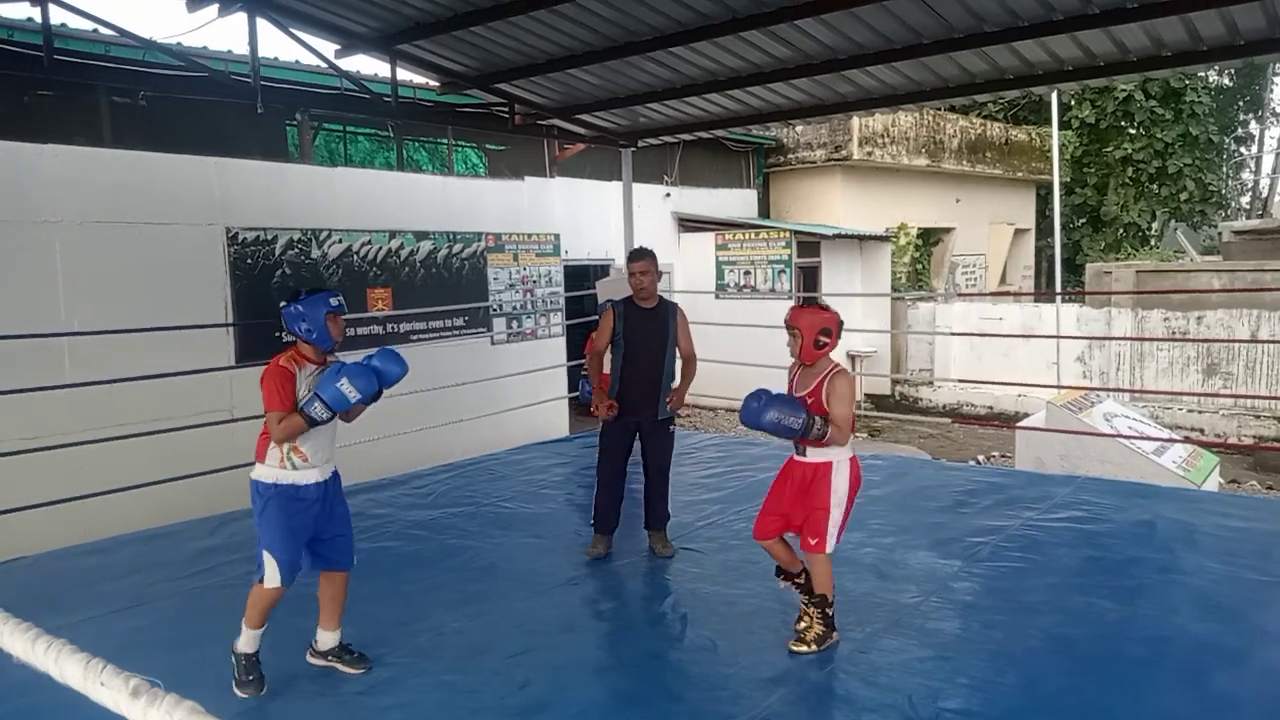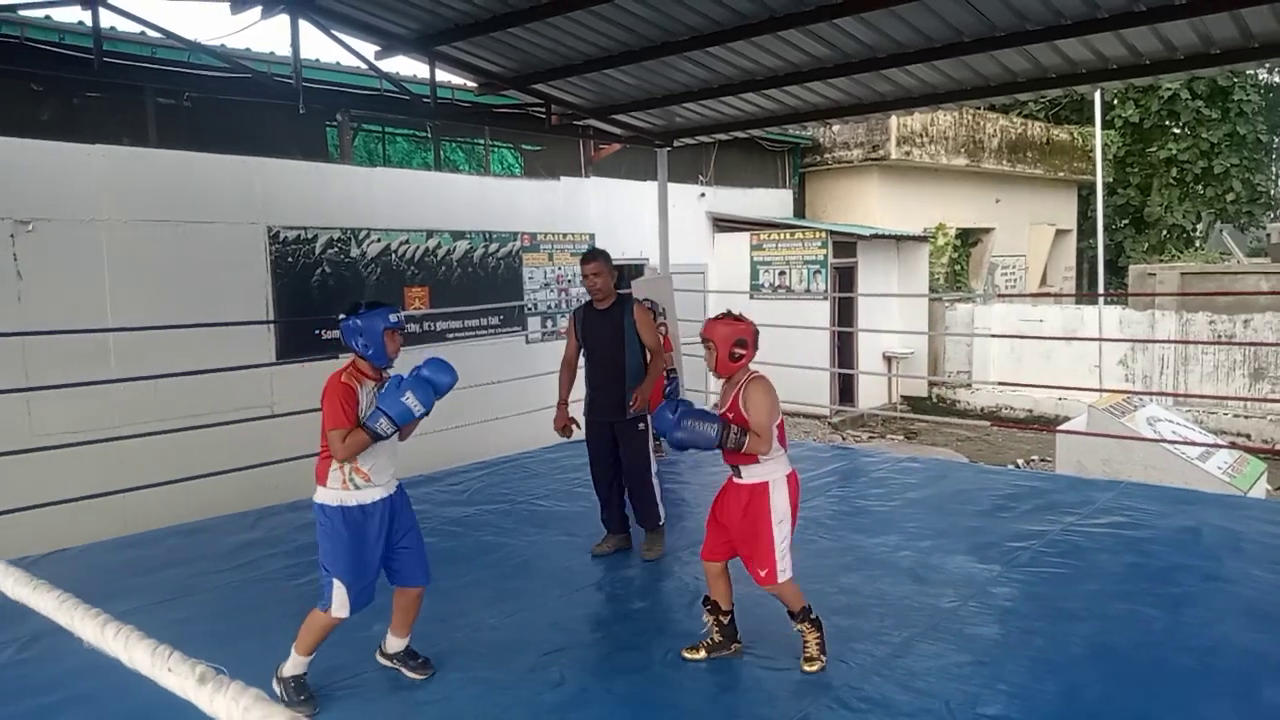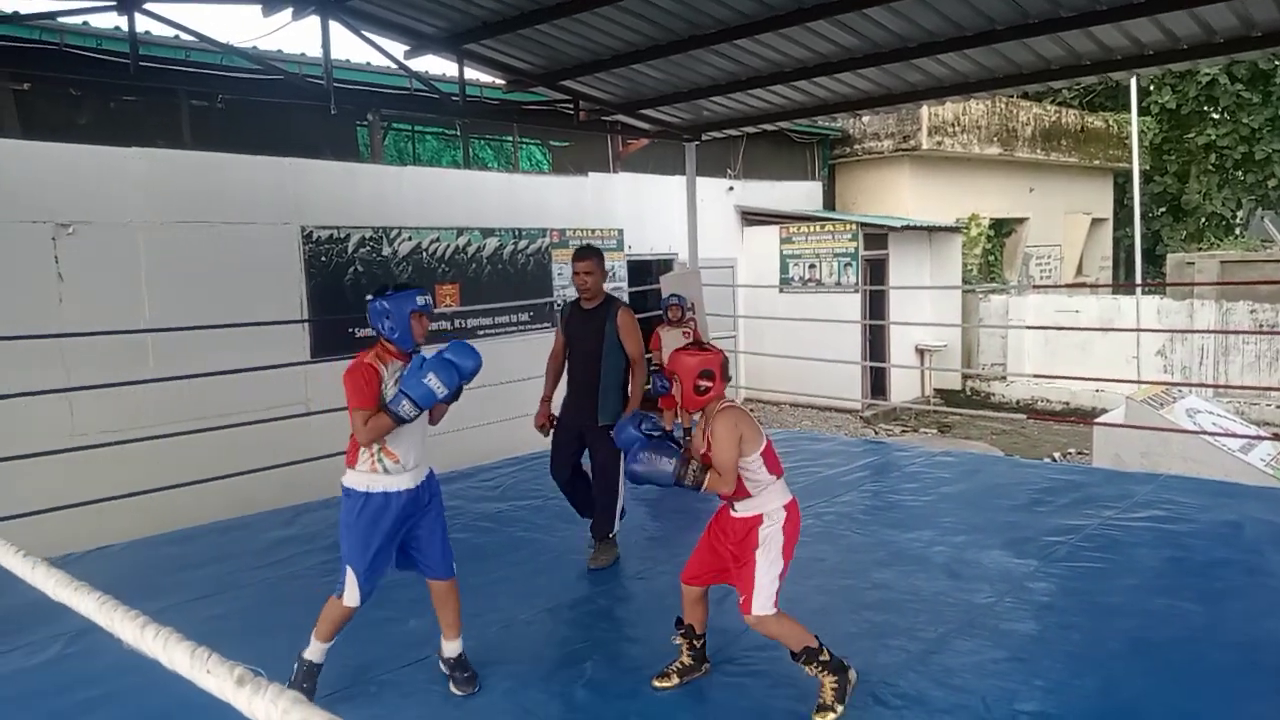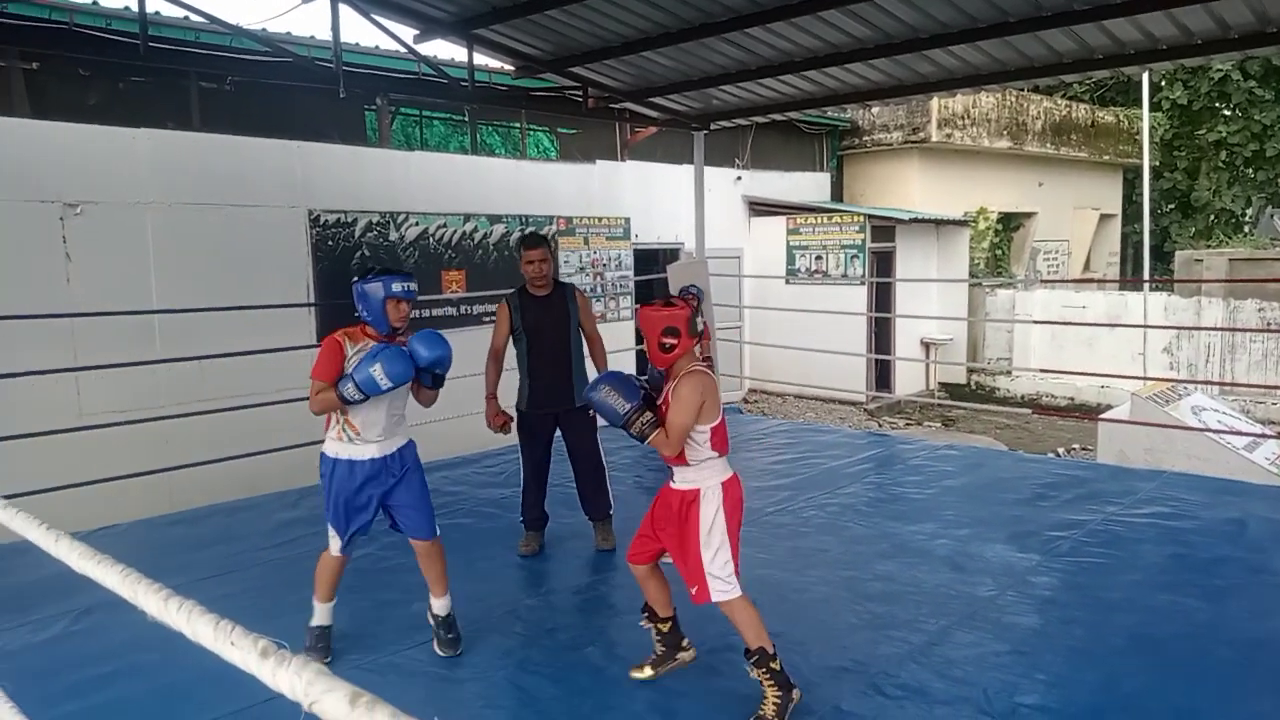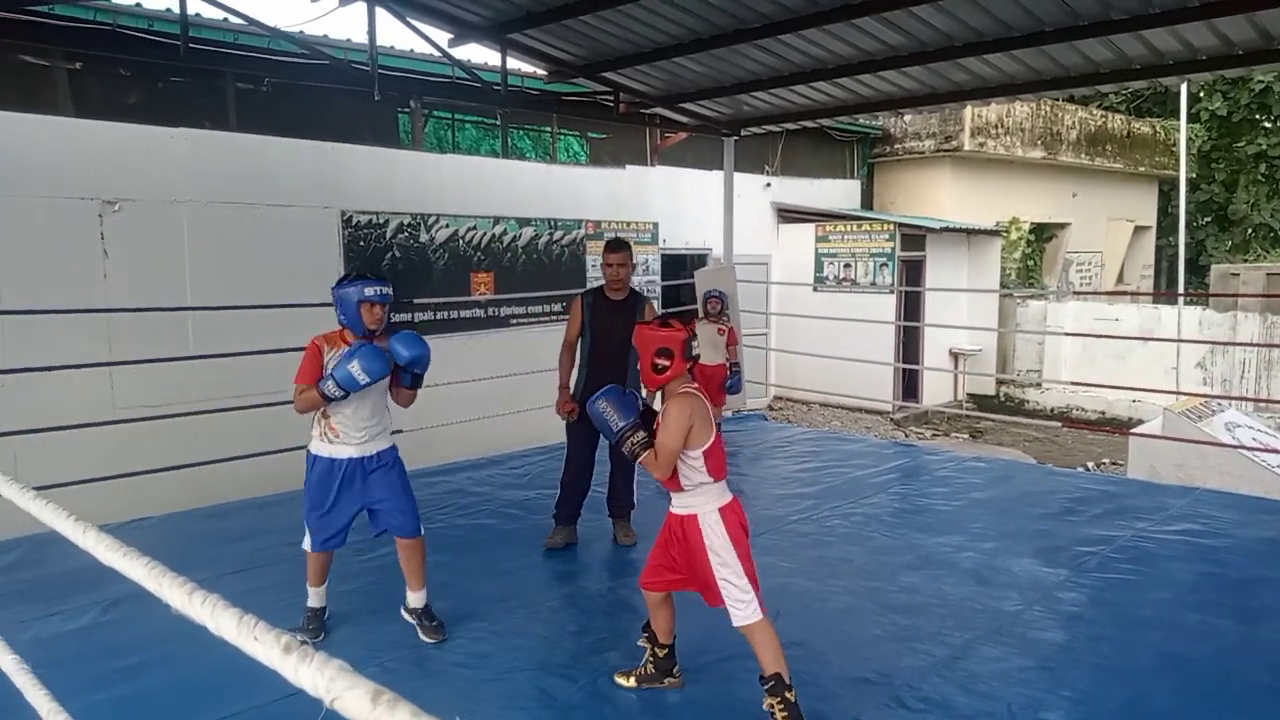
dt=0.7s
person 1, frame 1
left shoulder: (332, 361)
right shoulder: (282, 368)
left elbow: (347, 415)
right elbow: (277, 427)
left wrist: (370, 389)
right wrist: (322, 405)
left hip: (322, 480)
right hip: (279, 485)
left knee: (336, 566)
right knee: (275, 577)
left ankle: (326, 645)
right ankle: (245, 650)
person 1, frame 2
left shoulder: (385, 380)
right shoulder: (342, 386)
right elbow: (341, 449)
left wrist: (419, 402)
right wrist: (385, 417)
left hip: (387, 497)
right hip: (344, 506)
left knee: (414, 582)
right knee: (340, 604)
left ankle: (395, 648)
right ankle: (290, 673)
person 1, frame 3
left shoulder: (416, 362)
right shoulder: (365, 368)
left elbow: (431, 418)
right elbow: (365, 434)
left wrist: (450, 386)
right wrist: (411, 400)
left hip: (418, 485)
right hip: (371, 495)
left knee: (443, 575)
right knee: (353, 592)
left ankle: (452, 655)
right ankle: (310, 660)
person 1, frame 4
left shoulder: (408, 345)
right shoulder: (340, 343)
left elbow: (426, 399)
right elbow: (317, 404)
left wrist: (434, 372)
right wrist: (359, 384)
left hip: (397, 457)
right hip: (346, 462)
left knee: (424, 536)
right knee: (336, 547)
left ankle: (441, 614)
right ankle: (320, 625)
person 1, frame 5
left shoulder: (388, 346)
right shoulder: (322, 347)
left elbow: (404, 400)
right elbow: (301, 402)
left wrist: (413, 372)
right wrist: (340, 382)
left hip: (379, 456)
right hip: (330, 461)
left knee: (409, 531)
right knee: (321, 542)
left ankle: (417, 606)
right ankle: (315, 606)
person 2, frame 1
left shoulder: (838, 380)
right shoulder: (796, 370)
left elbow: (841, 435)
left wrist: (805, 424)
right wrist: (769, 412)
left hip: (832, 469)
right hip: (799, 465)
left knee: (816, 548)
right knee: (765, 533)
left ankle: (824, 622)
right ankle: (813, 594)
person 2, frame 2
left shoulder: (757, 388)
right shoulder: (728, 385)
left elbow: (763, 442)
left wrist: (720, 432)
right wrist: (694, 423)
left hip: (770, 488)
right hip: (739, 485)
left knee: (770, 575)
right knee: (712, 561)
left ankle: (809, 627)
right ankle: (724, 635)
person 2, frame 3
left shoulder: (725, 420)
right shoulder: (712, 416)
left elbow: (725, 482)
right elbow: (701, 463)
left wrist: (674, 467)
right wrist: (662, 444)
left hip: (770, 517)
right hip: (735, 515)
left knee: (758, 613)
right knee: (692, 584)
left ankle: (832, 671)
right ankle: (692, 659)
person 2, frame 4
left shoulder: (692, 382)
right shoulder: (679, 376)
left elbow: (670, 446)
right elbow: (667, 426)
left wrist: (631, 412)
right wrist: (642, 402)
left hip: (709, 495)
right hip: (682, 489)
left knee: (725, 593)
right knee: (640, 561)
left ankle: (778, 684)
right ankle: (672, 644)
person 2, frame 5
left shoulder: (681, 406)
right shoulder: (681, 399)
left elbow: (660, 468)
left wrist: (626, 431)
right wrist: (639, 422)
left hip: (710, 518)
right hip: (684, 514)
left knee: (748, 616)
right knee: (654, 589)
right ankle: (661, 667)
person 3, frame 1
left shoulder: (673, 314)
right shoulder: (614, 312)
left elbow: (688, 358)
right elbow: (596, 354)
left wrist: (681, 389)
right wrist: (598, 392)
left hip: (659, 411)
right hip: (620, 408)
left knee: (658, 472)
right knee: (609, 470)
left ankle: (656, 531)
right ankle: (603, 533)
person 3, frame 2
left shoulder: (634, 310)
right shoulder: (579, 317)
left elbow: (657, 353)
right elbow: (569, 363)
left wrist: (646, 388)
right wrist: (562, 406)
left hip: (631, 409)
right hip: (596, 411)
left knee: (639, 470)
right knee: (603, 475)
left ankle: (654, 530)
right ankle: (617, 532)
person 3, frame 3
left shoulder: (620, 313)
right shoulder: (567, 313)
left elbow: (638, 362)
right elbow: (557, 357)
left wrist: (632, 407)
right wrist: (545, 401)
left hip: (607, 413)
right hip: (572, 410)
left knee: (606, 476)
right knee: (560, 468)
left ankle: (606, 539)
right ankle: (601, 518)
person 3, frame 4
left shoulder: (574, 296)
right shoulder: (510, 305)
left elbow: (593, 339)
right elbow: (496, 353)
right wrist: (491, 398)
left hip: (576, 399)
right hip: (532, 403)
left knee: (588, 461)
right knee: (533, 467)
left ankle: (602, 522)
right ankle: (533, 528)
person 3, frame 5
left shoulder: (643, 307)
right shoulder: (584, 302)
right elbow: (570, 345)
right wrist: (564, 389)
right hip: (586, 398)
left knee: (624, 461)
right knee: (577, 462)
left ankle: (621, 519)
right ankle: (565, 525)
